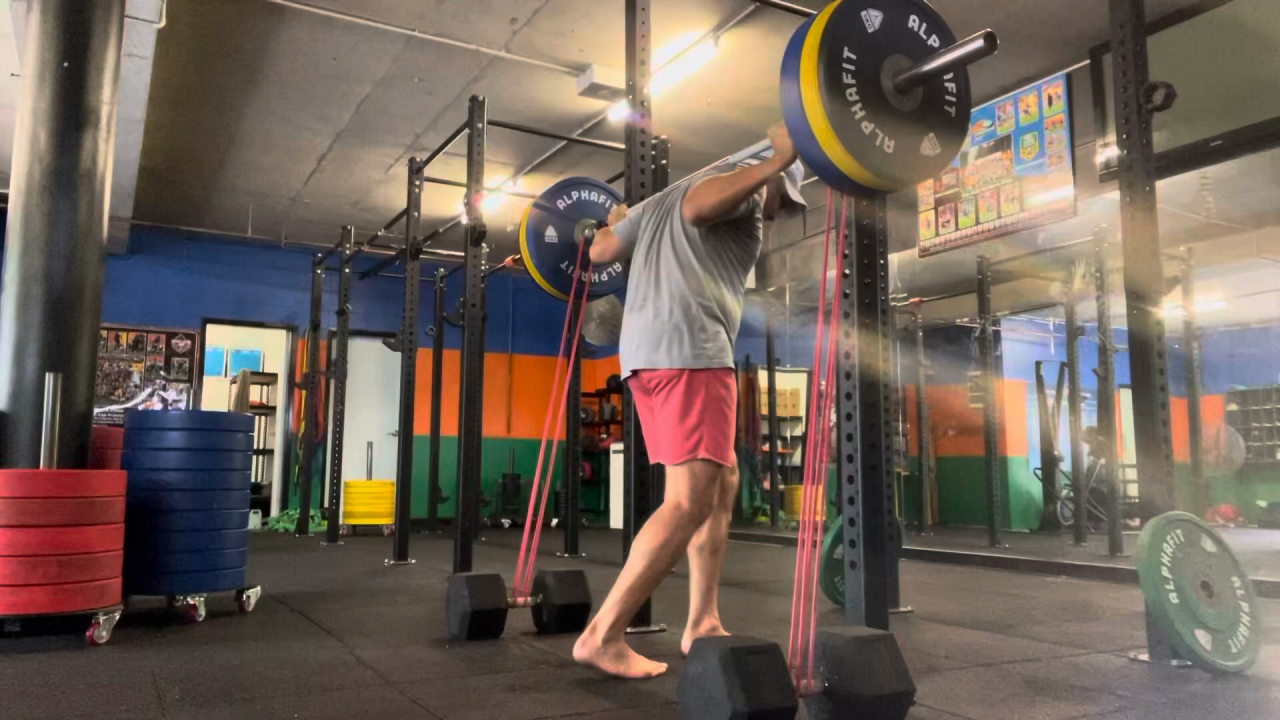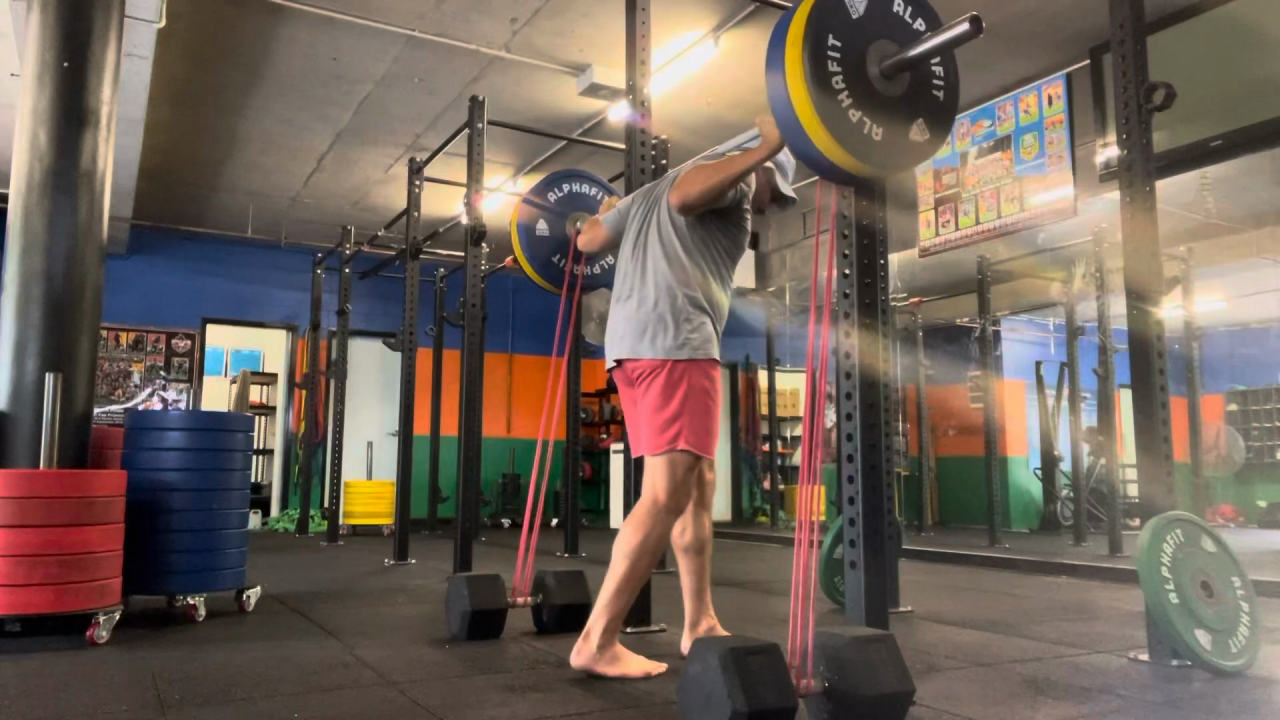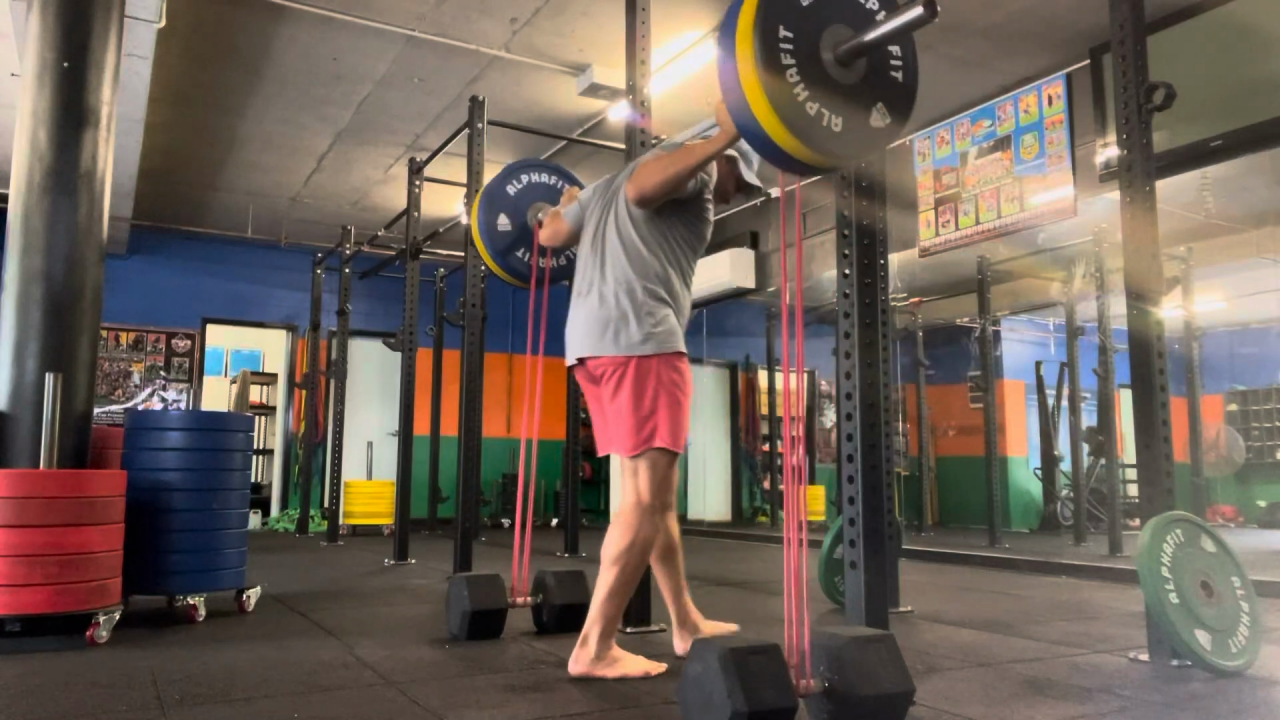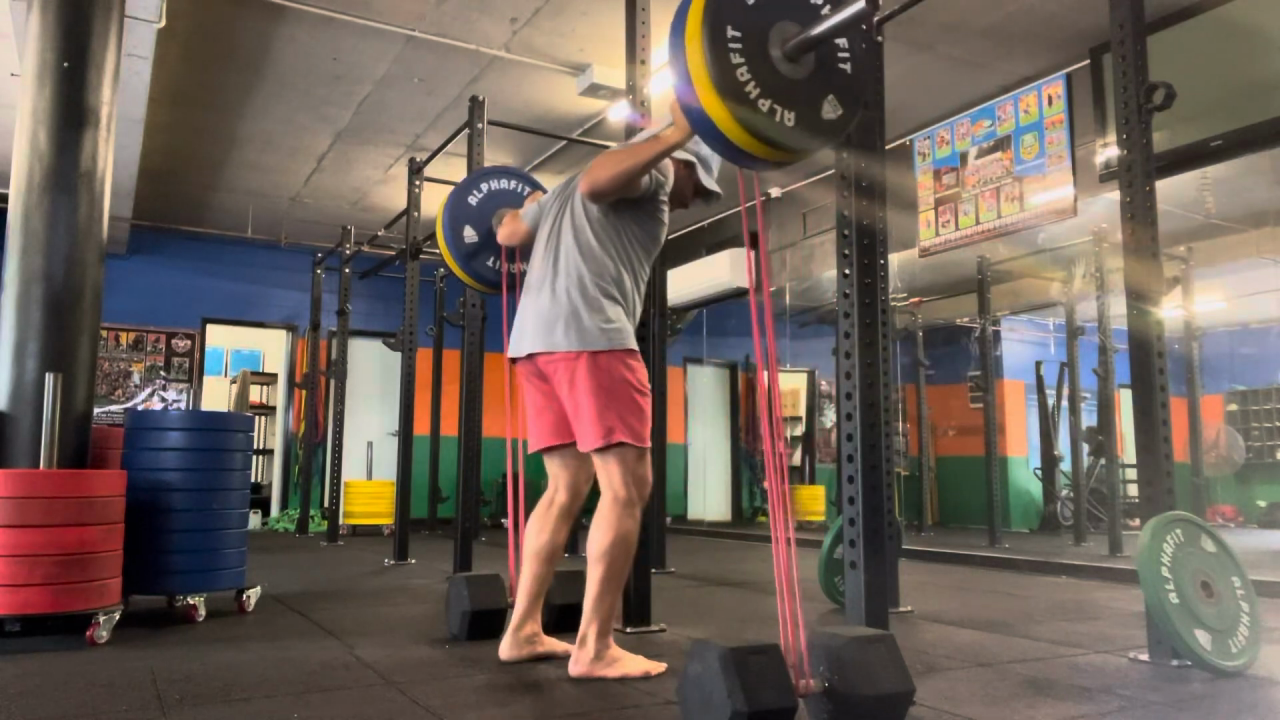
dt=0.5s
person 1, frame 1
left shoulder: (665, 198)
right shoulder: (743, 181)
left elbow: (600, 249)
right elbow: (701, 207)
left wrist: (618, 220)
right wrist: (779, 160)
left hip: (647, 353)
right hip: (689, 351)
left knee: (721, 483)
right knee: (690, 501)
left ankle: (703, 624)
right ankle: (603, 635)
person 1, frame 2
left shoulder: (649, 190)
right shoulder: (734, 174)
left elbow: (588, 238)
right elbow: (686, 194)
left wrist: (607, 211)
right wrist: (769, 146)
left hip: (633, 345)
right hip: (675, 343)
left knee: (698, 485)
right knee: (667, 494)
left ankle: (700, 625)
right ankle: (597, 641)
person 1, frame 3
left shoulder: (609, 183)
right shoulder: (696, 164)
left elbow: (549, 234)
right elbow: (643, 188)
left wrist: (568, 203)
right wrist: (726, 134)
left hip: (592, 341)
right hip: (639, 338)
left knee: (653, 488)
right knee: (650, 492)
left ankle: (685, 619)
right ankle: (595, 647)
person 1, frame 4
left shoulder: (565, 190)
right shoulder: (654, 167)
left elbow: (509, 234)
right elbow: (596, 182)
left wrist: (526, 207)
right wrist: (679, 132)
left hip: (537, 338)
right hip: (589, 334)
left knee: (568, 488)
right knee: (627, 486)
left ankle: (523, 629)
right ankle: (594, 648)
